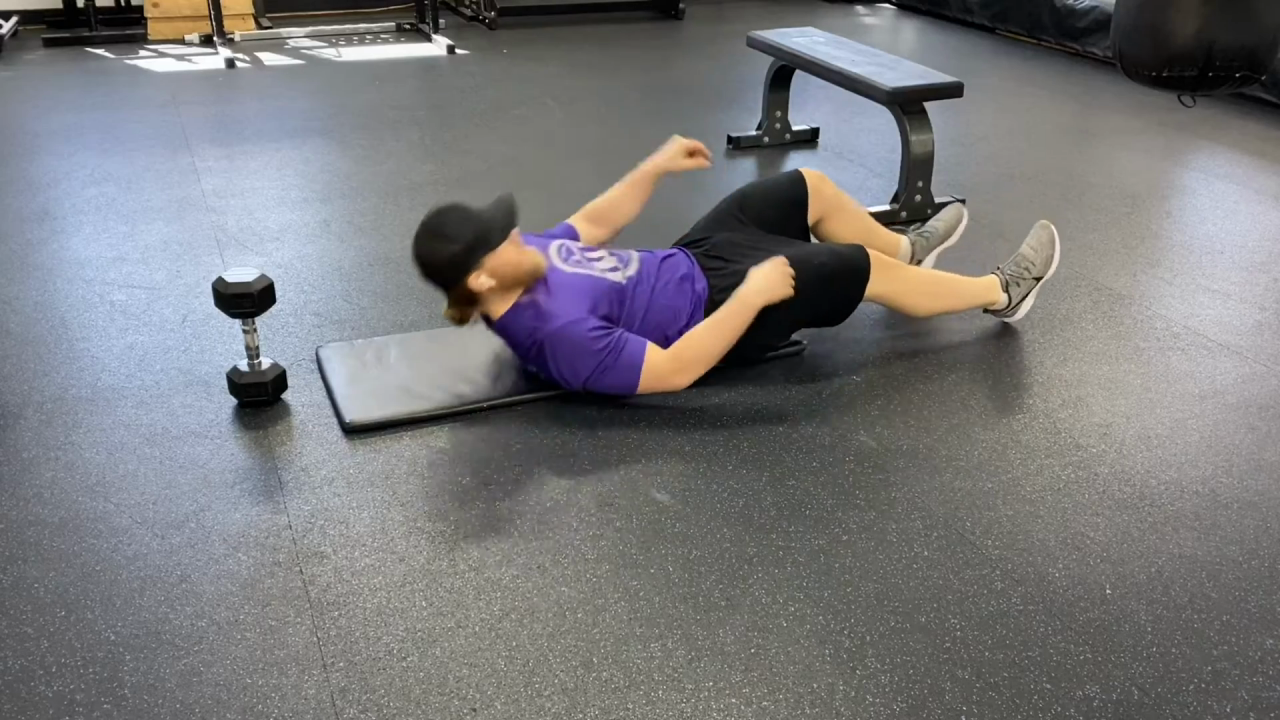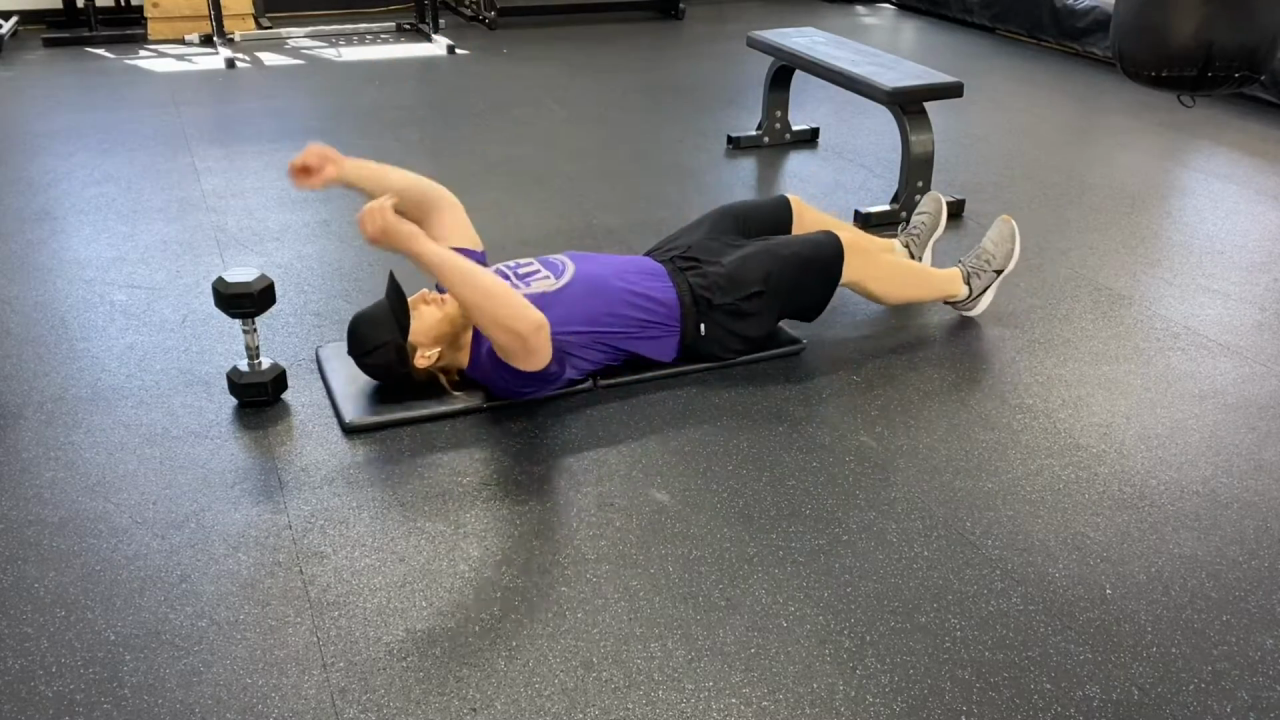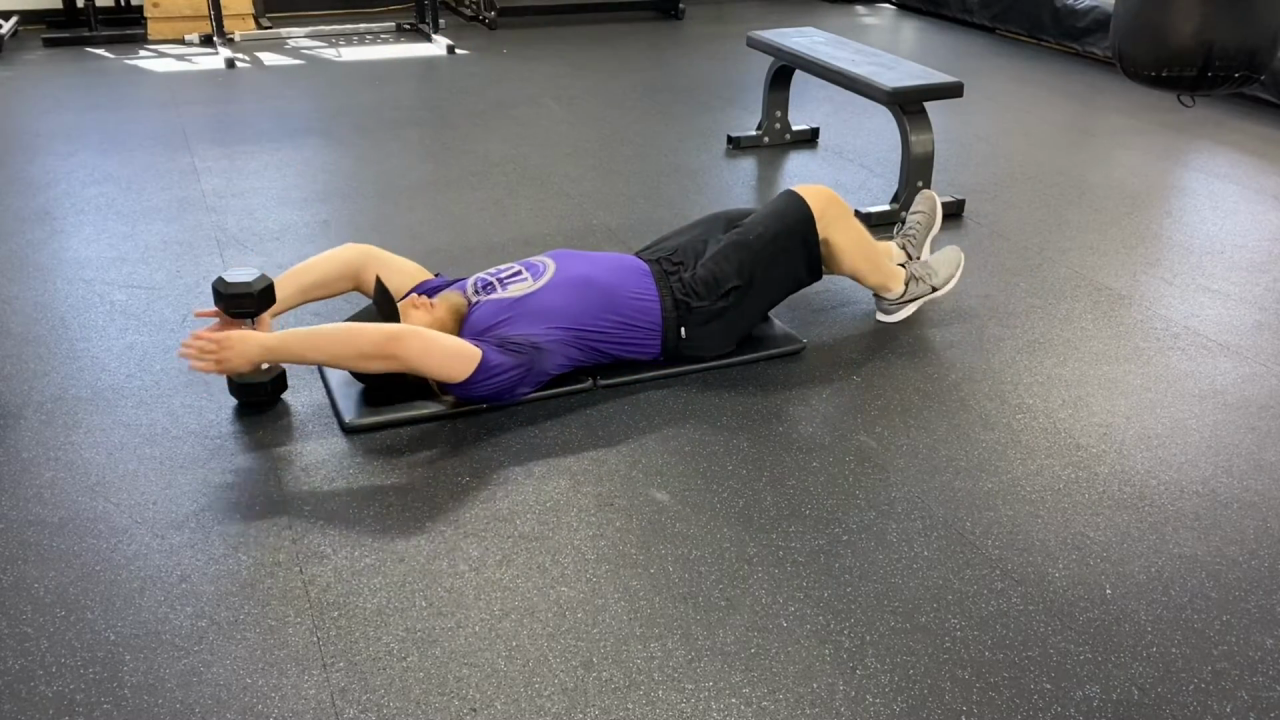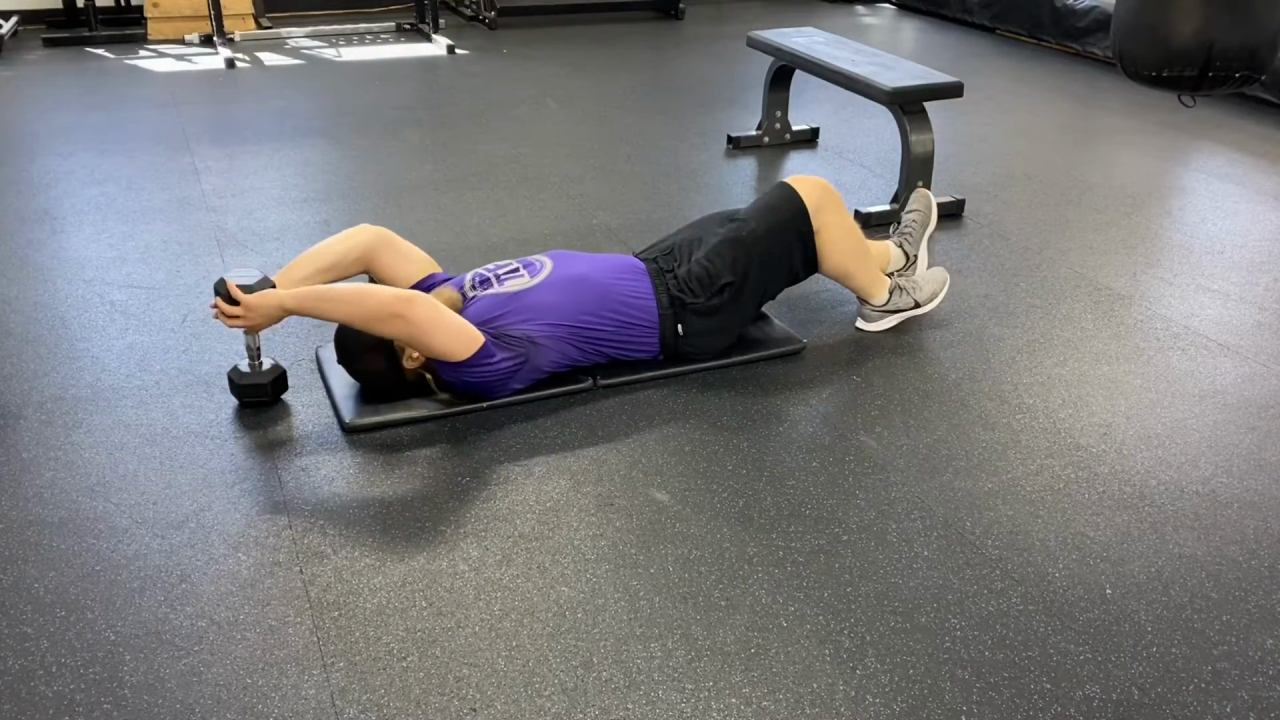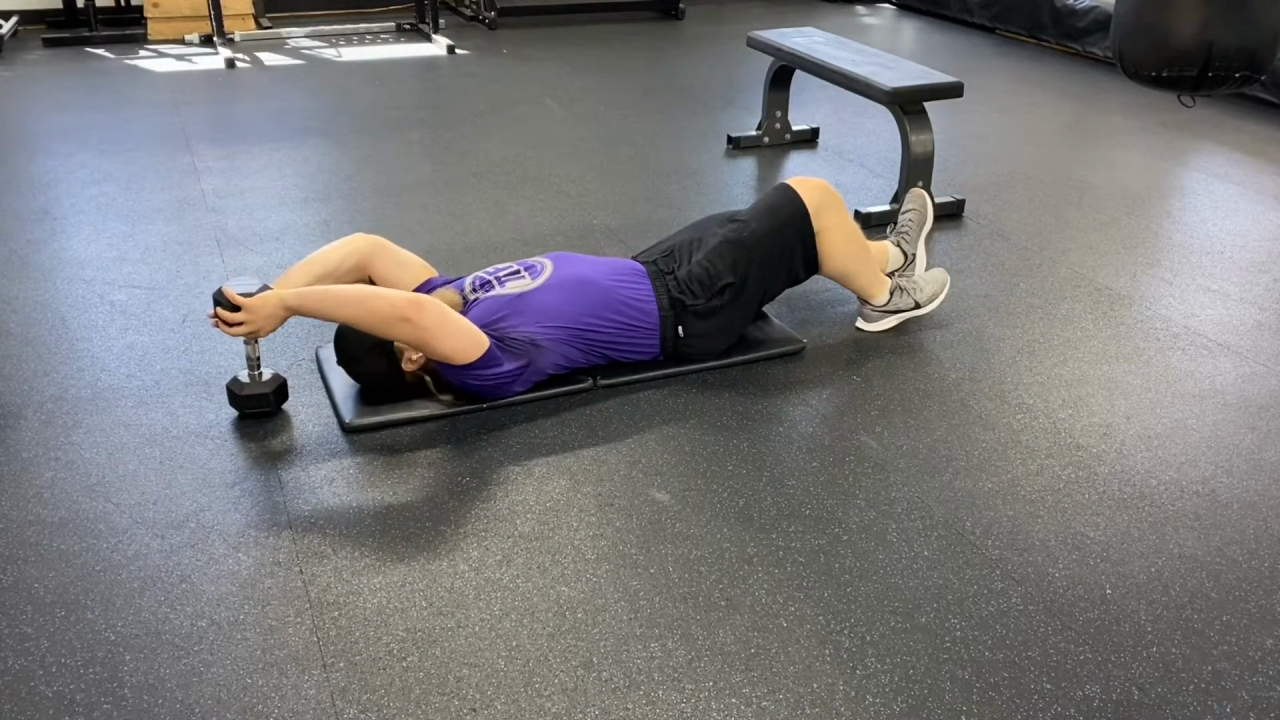
dt=0.7s
person 1, frame 1
left shoulder: (522, 263)
right shoulder: (558, 335)
left elbow: (594, 224)
right elbow: (674, 370)
left wrist: (655, 166)
right wrist: (754, 294)
left hip: (688, 262)
right hip: (711, 312)
left knee: (806, 187)
right knee: (865, 275)
left ankle: (906, 252)
right ankle: (999, 292)
person 1, frame 2
left shoulder: (460, 294)
right shoulder: (500, 360)
left elbow: (438, 199)
right elbow: (528, 325)
left wrist: (342, 167)
right wrist: (407, 244)
left hip: (654, 273)
right hip: (693, 314)
left knee: (789, 211)
right knee: (838, 253)
left ankle: (900, 252)
right ankle: (960, 287)
person 1, frame 3
left shoulder: (449, 304)
right shoulder: (483, 368)
left elbow: (361, 257)
right elbow: (395, 345)
left wrist: (264, 300)
right wrist: (264, 345)
left hip: (649, 272)
right hip: (687, 315)
left knee: (767, 221)
right knee: (816, 204)
left ankle: (892, 253)
right ankle: (898, 289)
person 1, frame 4
left shoulder: (450, 299)
right shoulder: (478, 365)
left elbow: (372, 241)
right elbow: (402, 308)
left wrist: (273, 287)
right wrist: (279, 301)
left hip: (648, 272)
right hip: (683, 313)
left knee: (773, 221)
right knee: (808, 197)
left ankle: (887, 255)
right ankle: (883, 297)
person 1, frame 5
left shoulder: (451, 303)
right shoulder: (478, 367)
left elbow: (365, 248)
right elbow: (407, 313)
left wrist: (273, 294)
right wrist: (282, 302)
left hip: (649, 275)
right hip: (684, 314)
left knee: (772, 217)
right knee: (810, 198)
left ankle: (885, 255)
right ankle: (884, 297)
